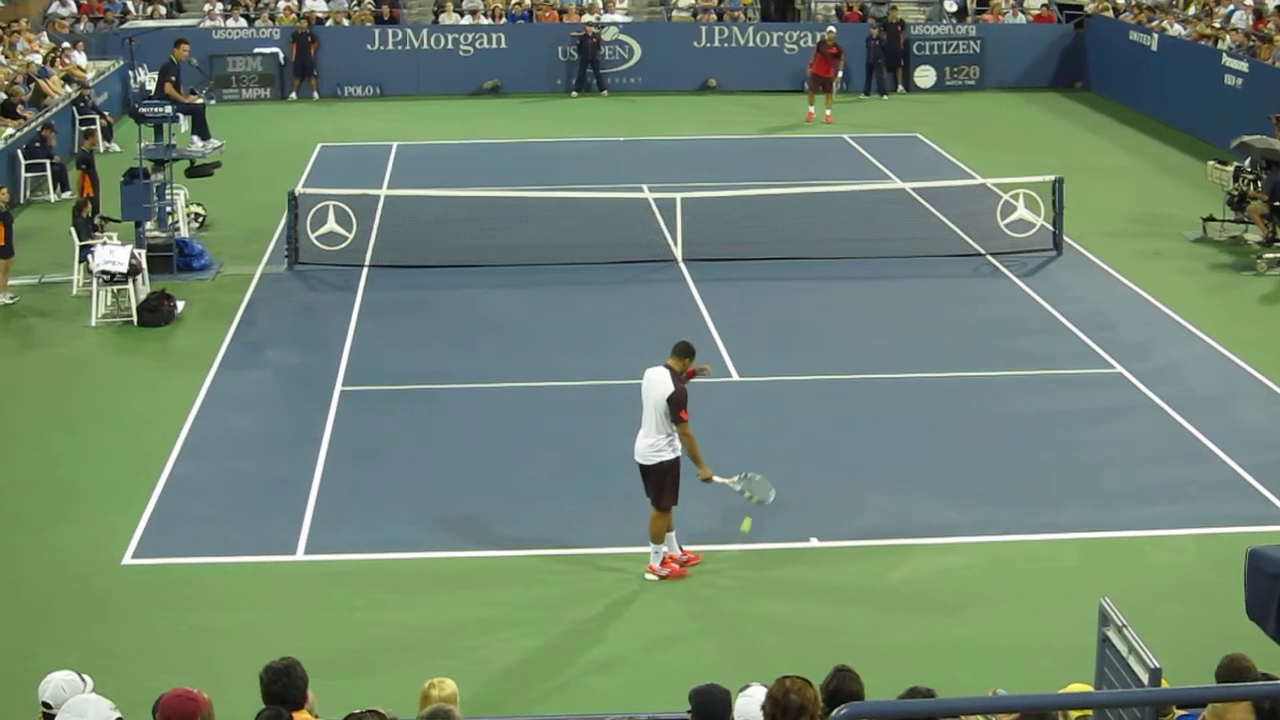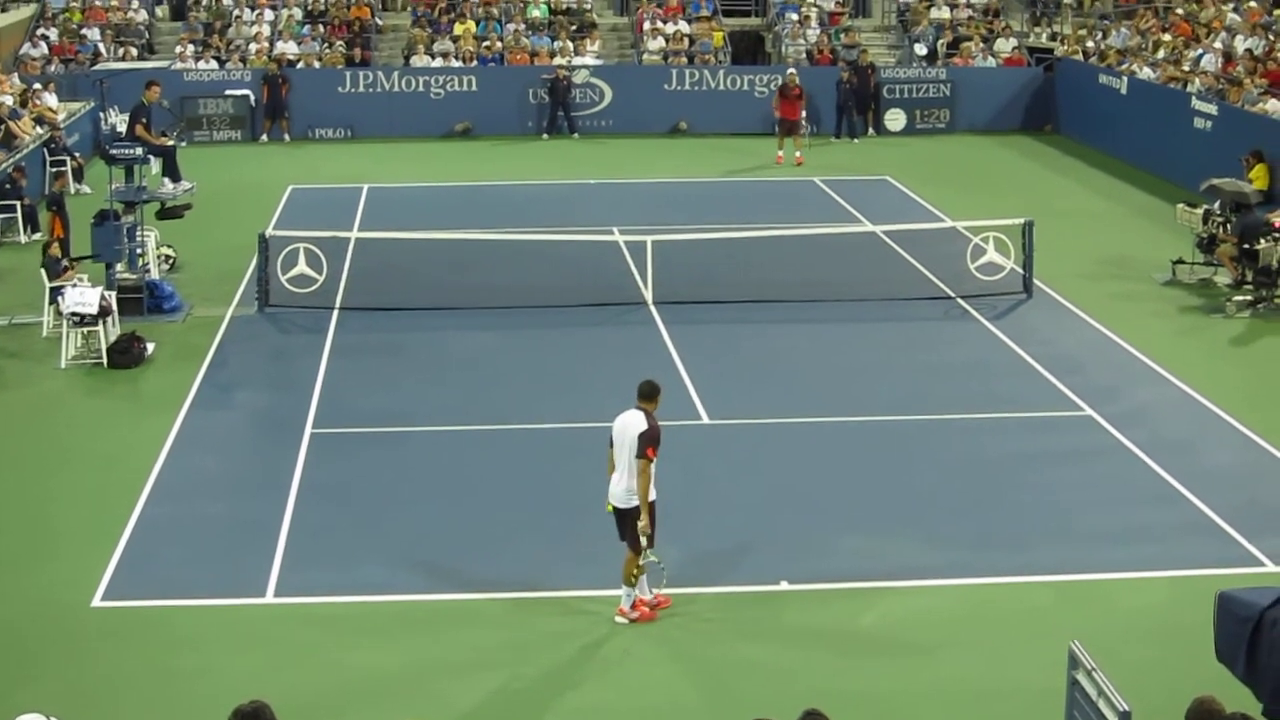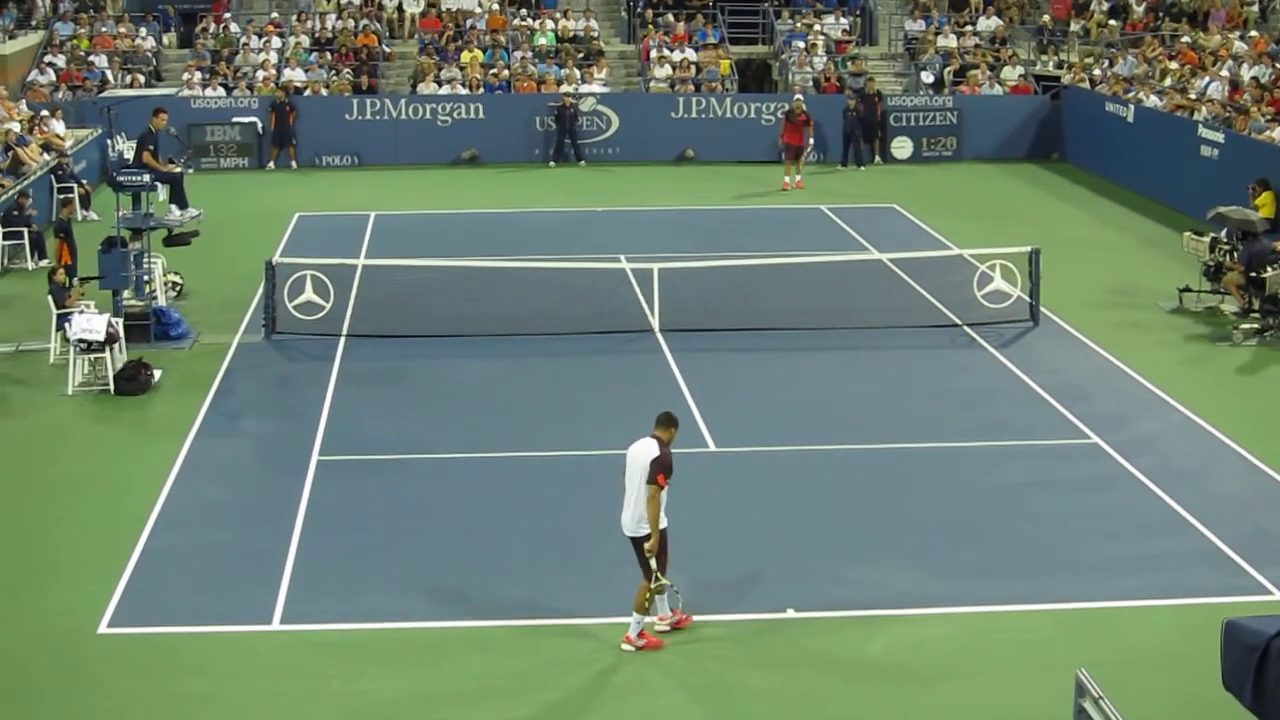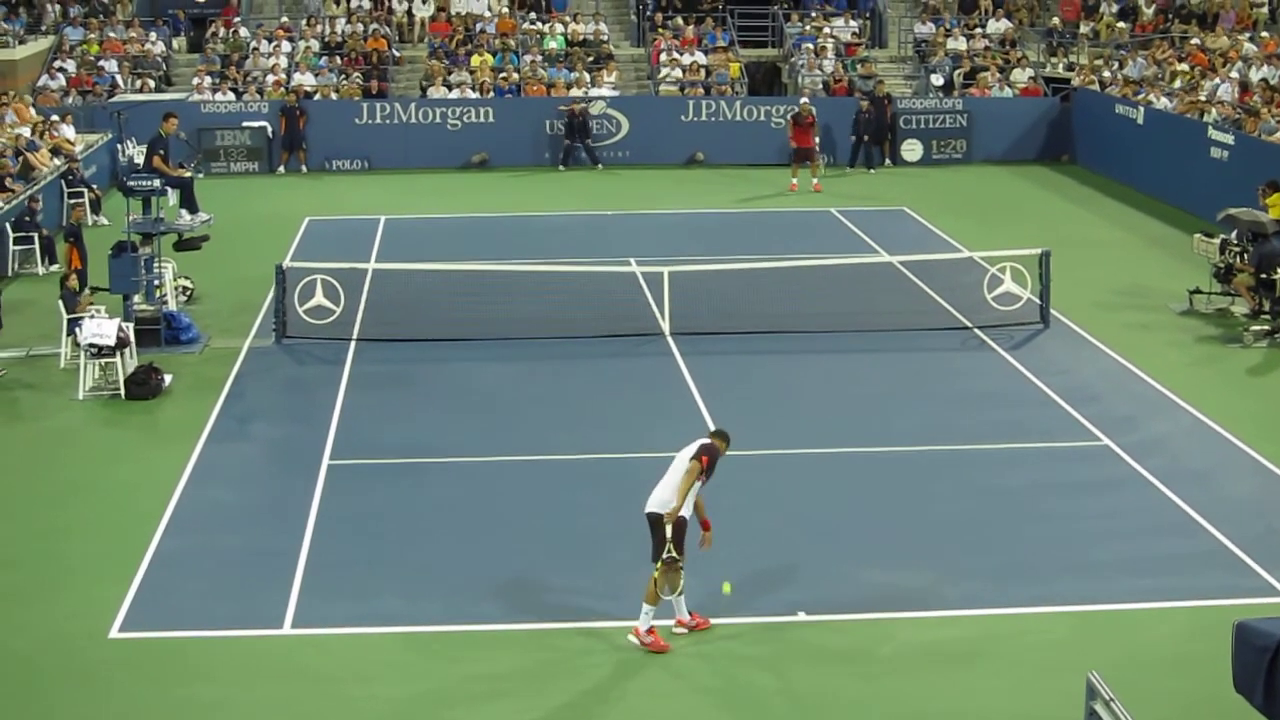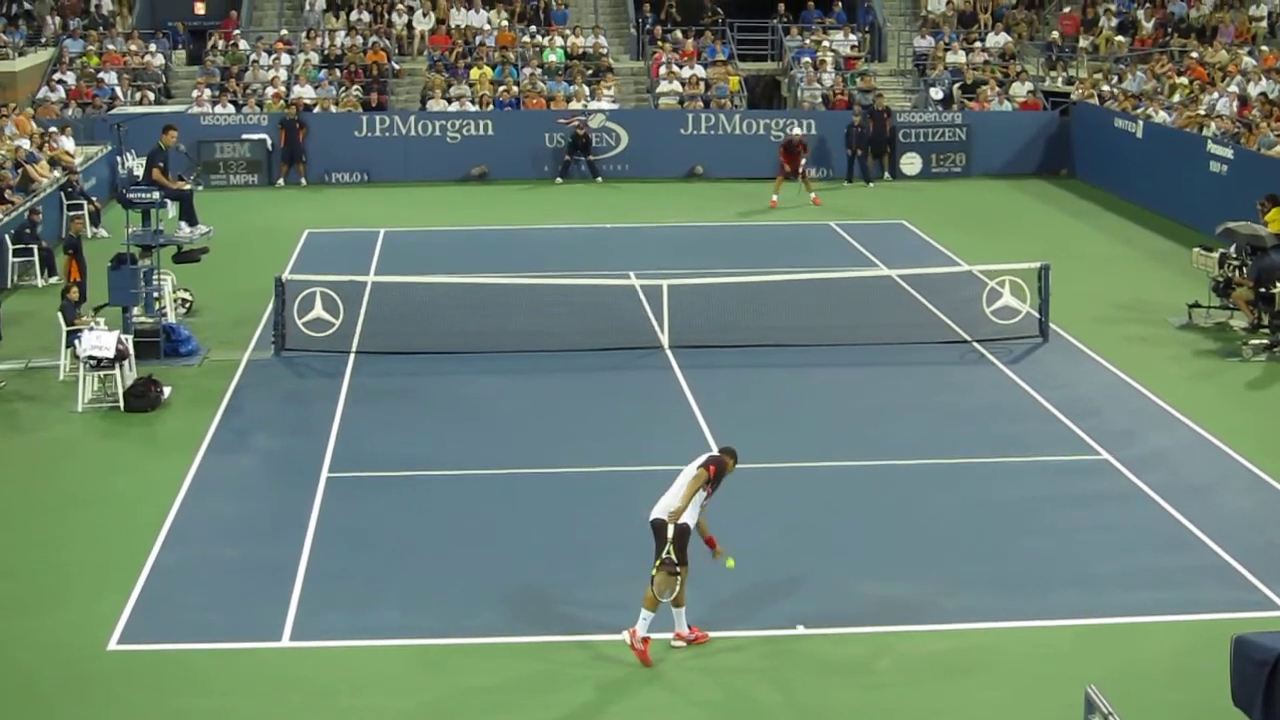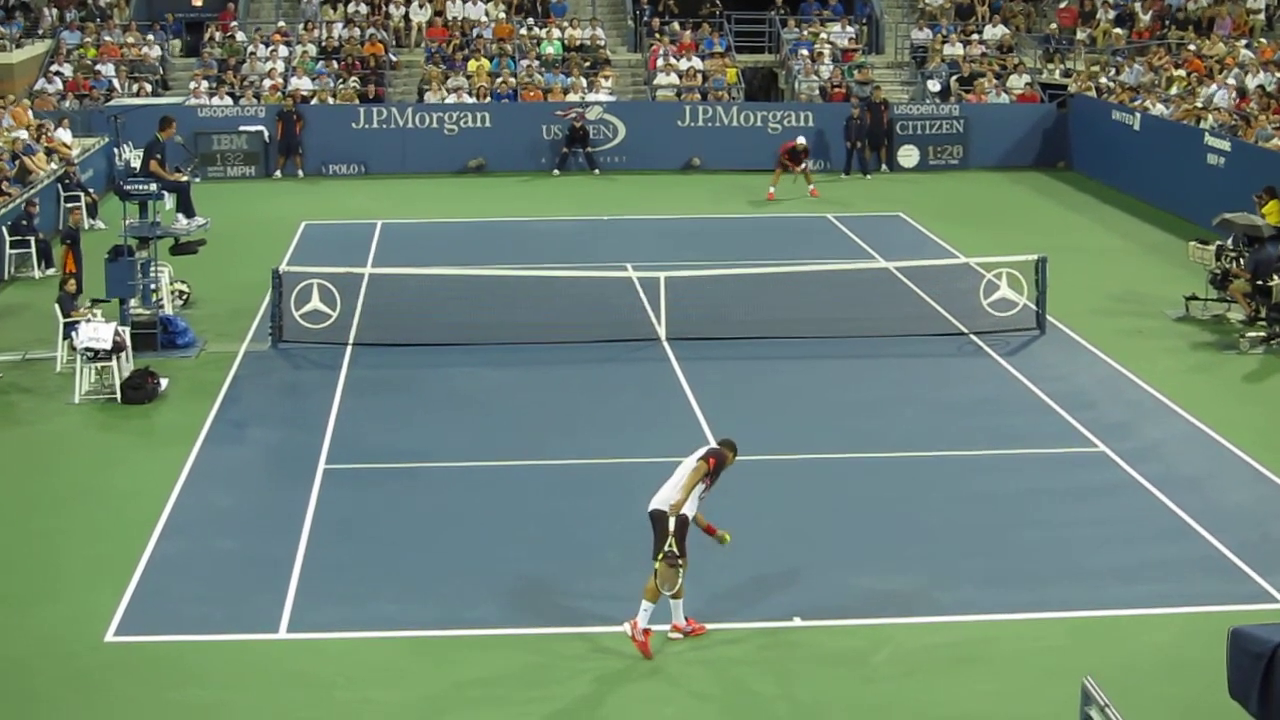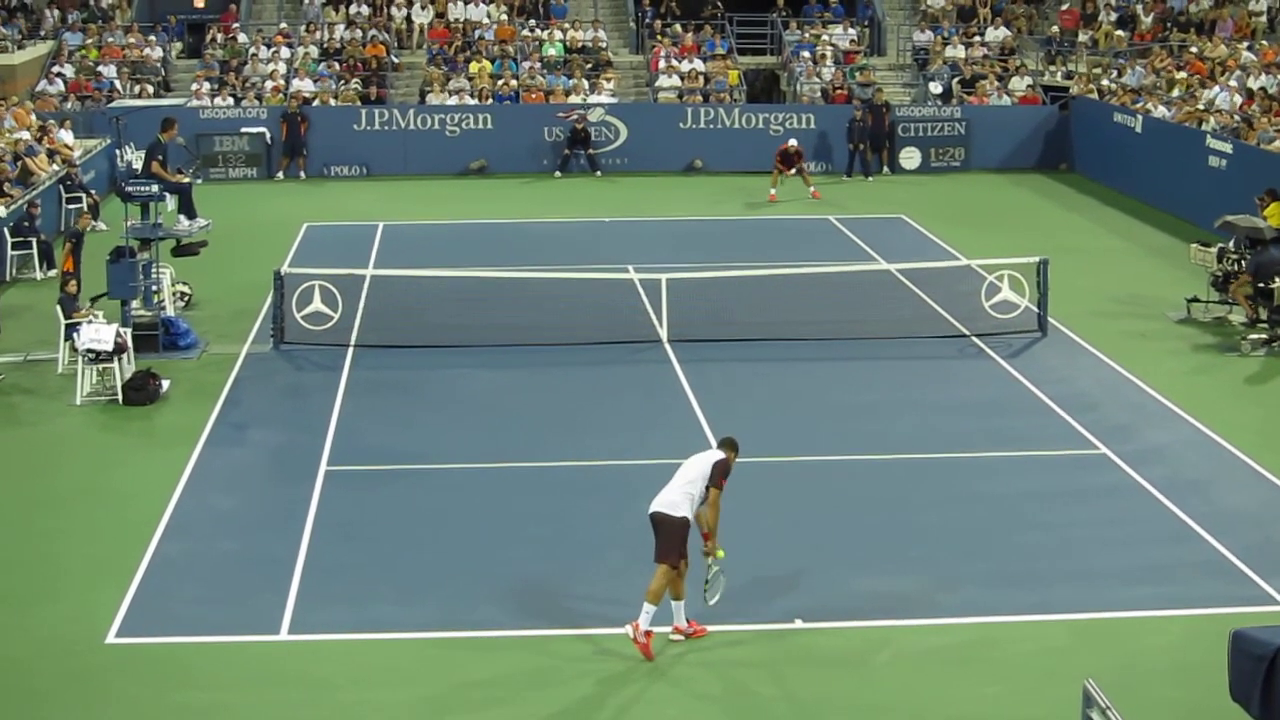
dt=0.7s
person 1, frame 1
left shoulder: (651, 372)
right shoulder: (677, 389)
right elbow: (684, 433)
left wrist: (695, 372)
right wrist: (701, 466)
left hip: (644, 450)
right hip: (662, 455)
left knee: (664, 506)
right knee: (661, 509)
left ankle: (674, 553)
right ankle: (655, 565)
person 1, frame 2
left shoulder: (621, 418)
right shoulder: (650, 427)
right elbow: (643, 470)
right wrist: (645, 512)
left hip: (617, 494)
right hip: (635, 498)
left knee: (637, 549)
right knee: (636, 551)
left ankle: (644, 596)
right ankle: (626, 608)
person 1, frame 3
left shoulder: (636, 446)
right shoulder: (662, 455)
right elbow: (653, 496)
right wrist: (655, 536)
left hip: (631, 521)
right hip: (647, 526)
left knee: (658, 570)
right knee: (652, 579)
left ankle: (664, 617)
right ankle: (633, 636)
person 1, frame 4
left shoulder: (695, 448)
right shoulder: (710, 448)
left elbow: (695, 493)
right elbow: (691, 473)
left wrist: (706, 528)
right wrist: (678, 506)
left hip: (658, 508)
right hip: (668, 511)
left ankle: (683, 619)
right ankle: (643, 629)
person 1, frame 5
left shoulder: (705, 463)
right shoulder: (717, 461)
left elbow: (696, 516)
right elbow: (698, 478)
left wrist: (712, 545)
right wrist: (682, 506)
left hip: (666, 517)
right hip: (673, 519)
left knee: (679, 573)
left ankle: (682, 632)
right ankle: (638, 634)
person 1, frame 6
left shoulder: (704, 456)
right shoulder: (717, 454)
left elbow: (692, 508)
right elbow: (697, 471)
left wrist: (714, 532)
right wrist: (682, 499)
left hip: (662, 508)
right hip: (670, 511)
left knee: (678, 565)
left ankle: (679, 623)
right ankle: (639, 624)
person 1, frame 7
left shoulder: (702, 458)
right shoulder: (723, 462)
right elbow: (712, 503)
left wrist: (707, 539)
right wrist: (712, 540)
left hip: (660, 509)
right hip: (673, 514)
left knee: (680, 567)
right knee: (666, 570)
left ankle: (680, 625)
right ankle: (641, 628)
